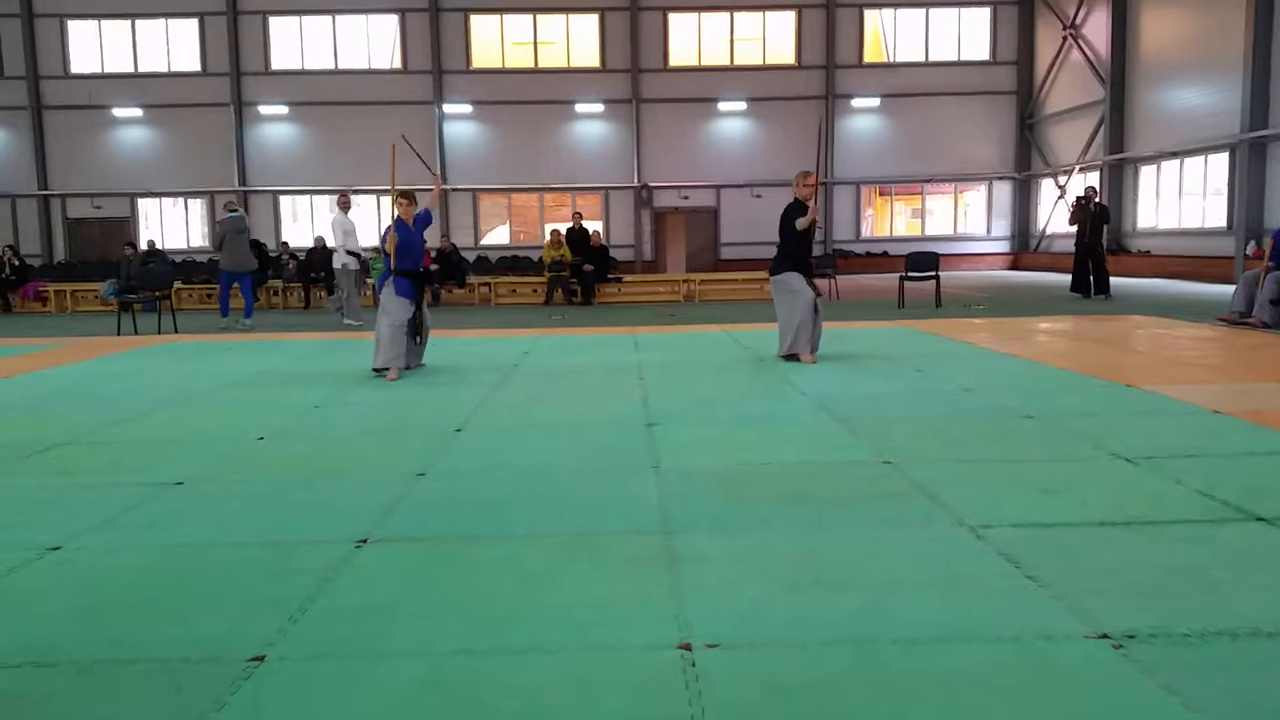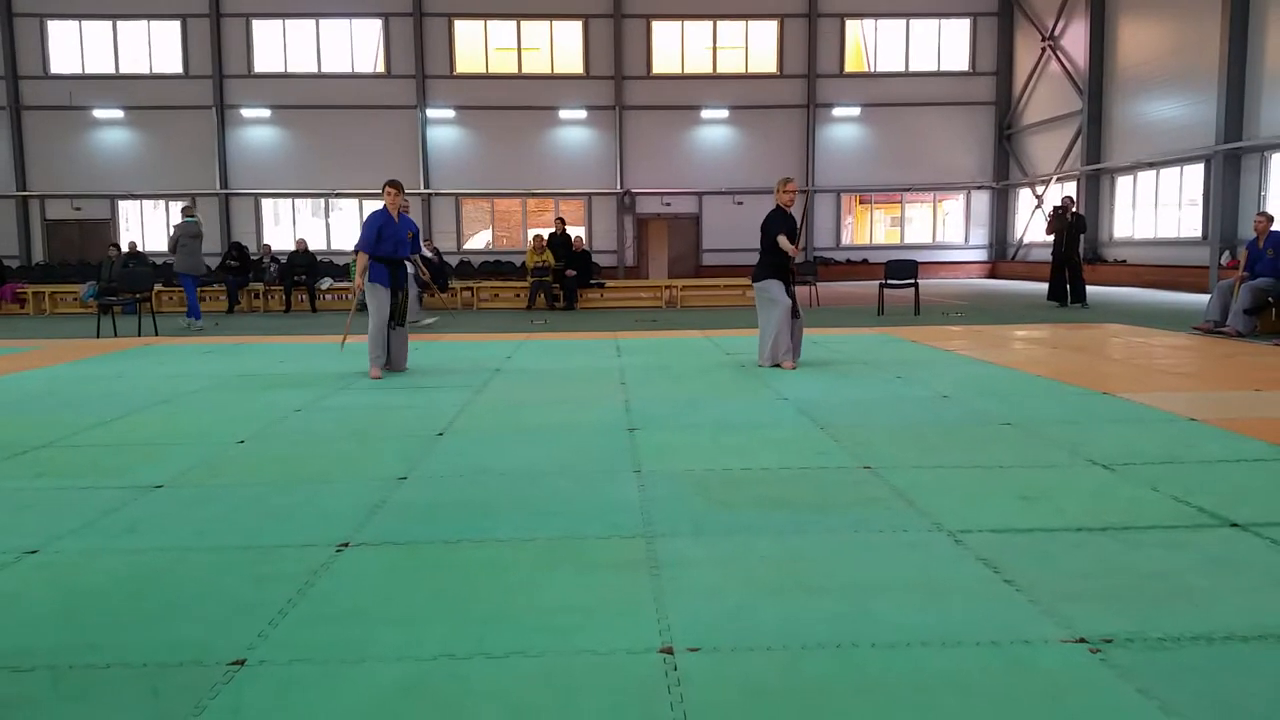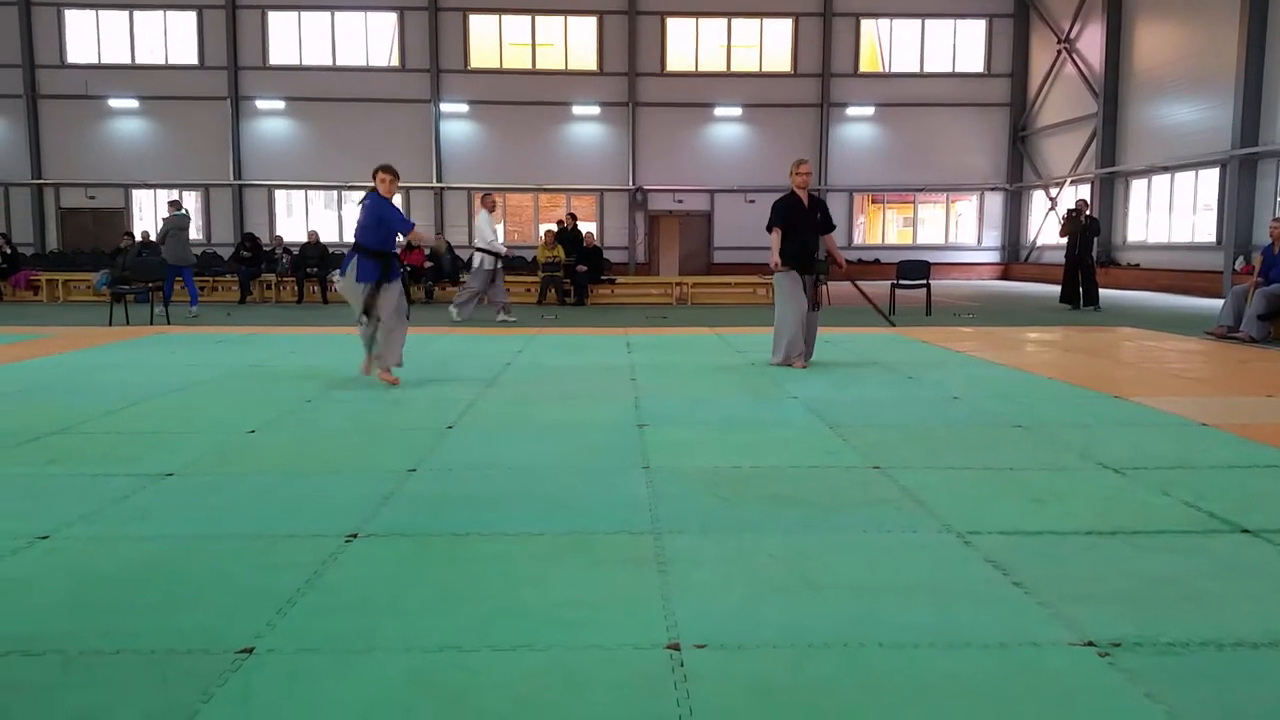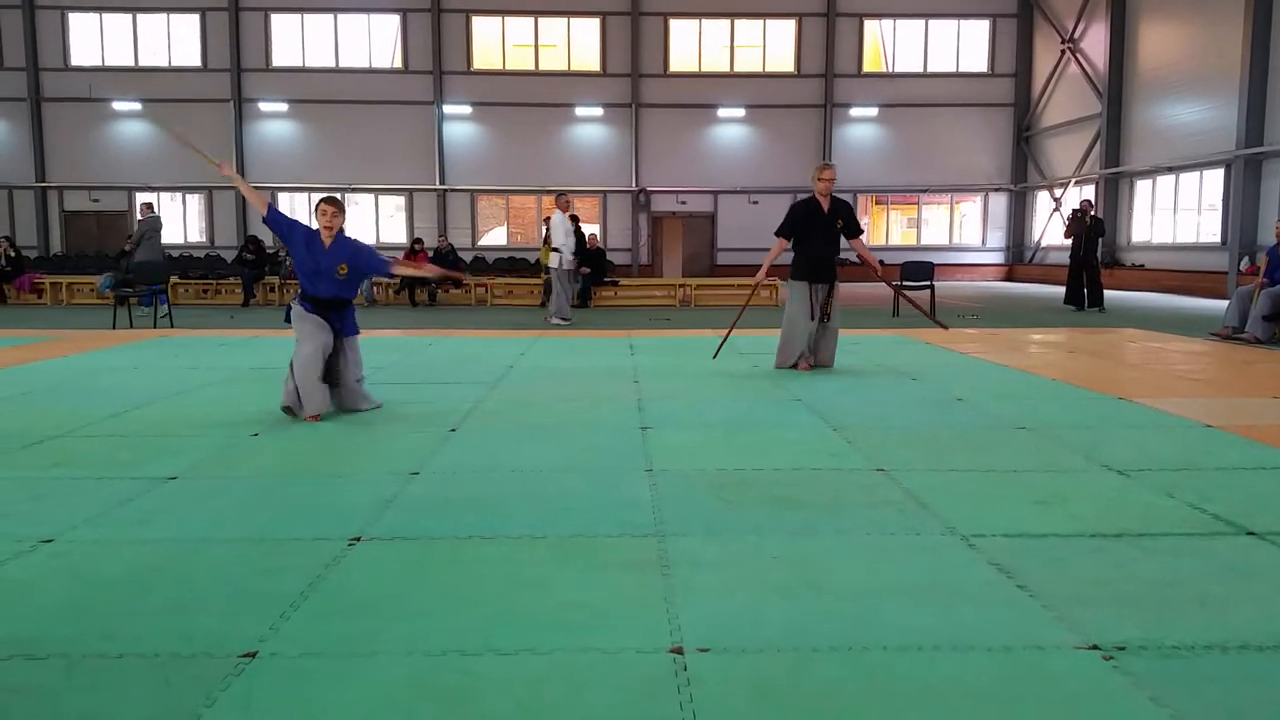
dt=0.7s
person 1, frame 1
left shoulder: (418, 223)
right shoulder: (394, 230)
left elbow: (429, 208)
right elbow: (388, 250)
left wrist: (437, 187)
right wrist: (389, 245)
left hip: (413, 282)
right hip: (395, 283)
left knee: (419, 324)
right knee: (395, 322)
left ankle: (411, 359)
right ankle: (392, 366)
person 1, frame 2
left shoulder: (409, 224)
right shoulder: (375, 219)
left elbow: (413, 251)
right elbow: (364, 248)
left wrist: (420, 268)
right wrist: (358, 276)
left hip: (399, 273)
right hip: (378, 271)
left knee: (398, 319)
right knee: (379, 319)
left ankle: (394, 362)
right ankle: (375, 364)
person 1, frame 3
left shoulder: (374, 202)
right shoulder: (381, 206)
right elbow: (410, 232)
left hip: (384, 265)
right hip: (364, 267)
left knee: (393, 314)
right knee: (369, 318)
left ankle: (384, 368)
right ankle: (371, 354)
person 1, frame 4
left shoulder: (354, 250)
right shoulder: (300, 236)
left elbow: (386, 266)
right elbow: (264, 209)
left wrist: (419, 271)
right wrist: (235, 178)
left hip: (340, 315)
right hip: (307, 310)
right knee: (313, 347)
right ankle: (309, 405)
person 2, frame 1
left shoulder: (804, 209)
right shoulder: (793, 209)
right elbow: (798, 224)
right wrist: (809, 217)
left hip: (799, 268)
right hip: (785, 269)
left knee: (812, 310)
right knee: (806, 298)
left ankle: (791, 349)
right ankle: (799, 348)
person 2, frame 2
left shoulder: (789, 218)
right shoulder: (775, 217)
right elbow: (780, 238)
right wrist: (790, 248)
left hip: (781, 275)
right hip: (767, 275)
left knee: (794, 315)
right knee: (782, 307)
left ankle: (779, 354)
right ankle: (780, 356)
person 2, frame 3
left shoulder: (818, 204)
right shoulder: (783, 204)
left elbow: (826, 234)
right elbow: (776, 232)
left wrist: (838, 258)
right wrist: (776, 255)
left hip: (809, 265)
right hip: (788, 265)
left knee: (810, 311)
right knee: (794, 310)
left ankle: (800, 353)
right ankle: (792, 355)
person 2, frame 4
left shoulder: (843, 208)
right shoulder: (800, 209)
left elbow: (854, 239)
right elbow: (782, 241)
left wrist: (872, 260)
right wrist: (764, 268)
left hip: (828, 273)
right hip: (803, 273)
left knee: (828, 321)
right knee: (802, 320)
left ankle: (819, 357)
right ankle: (800, 357)
